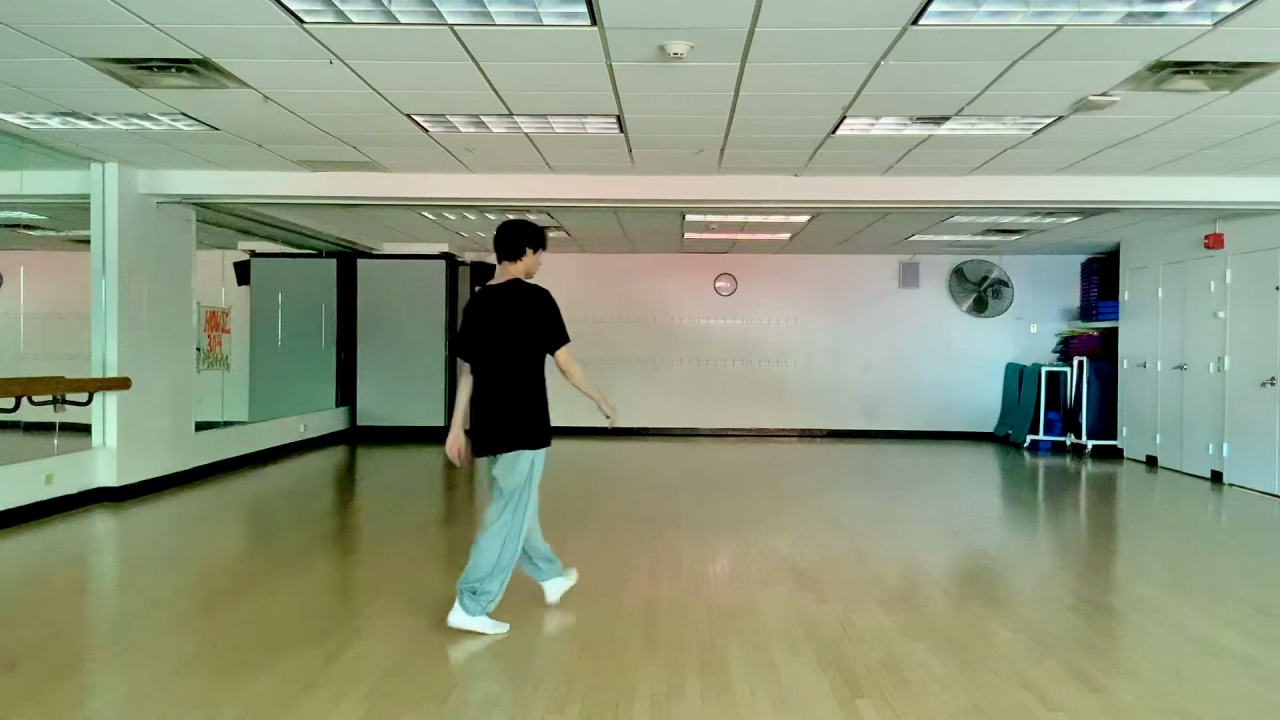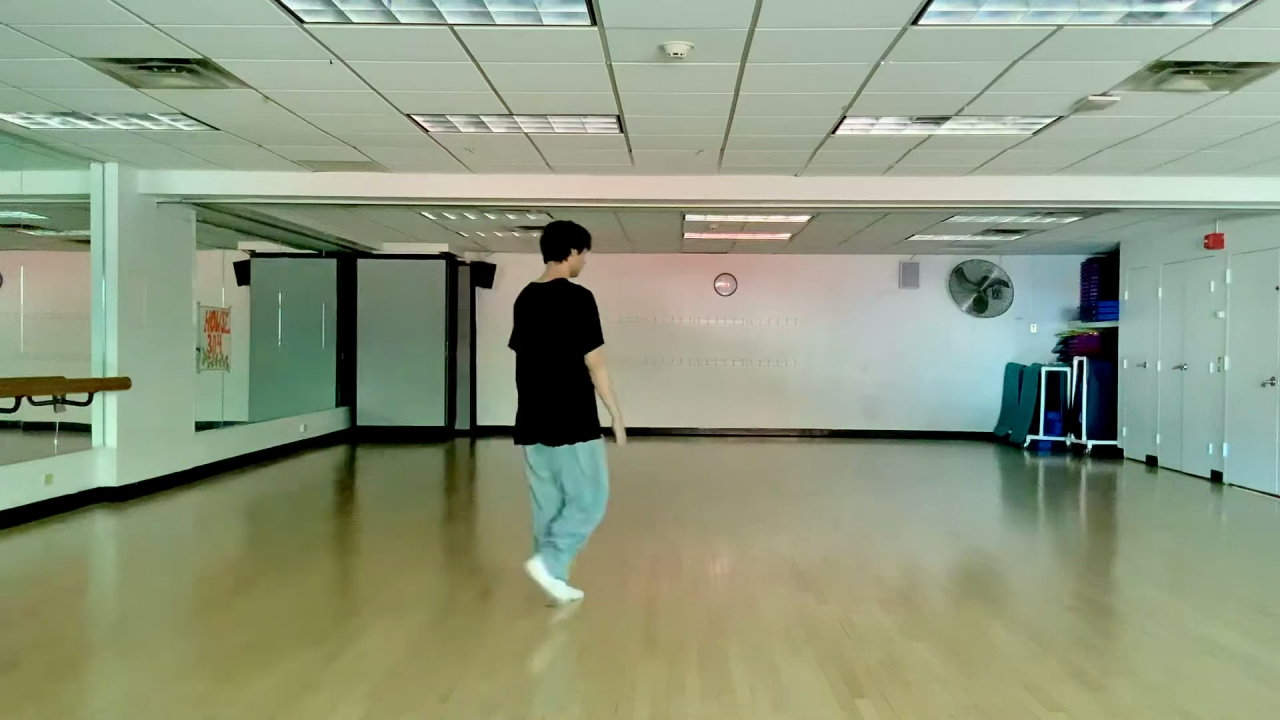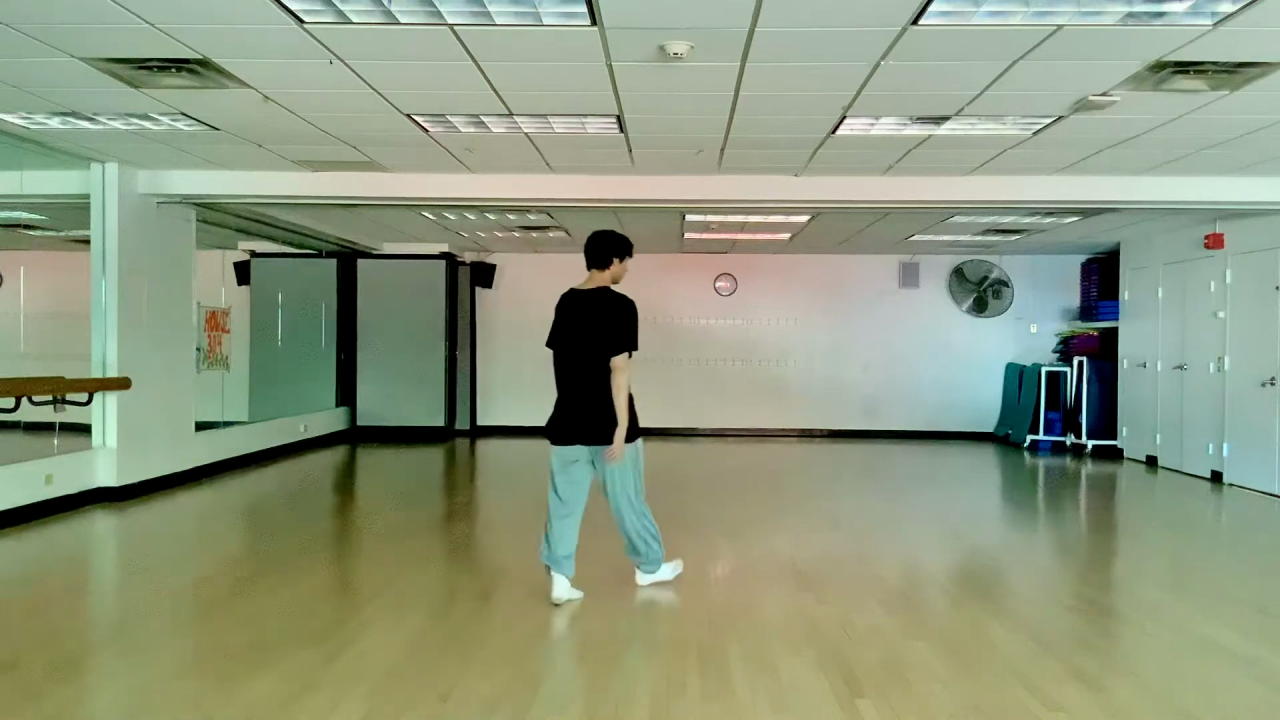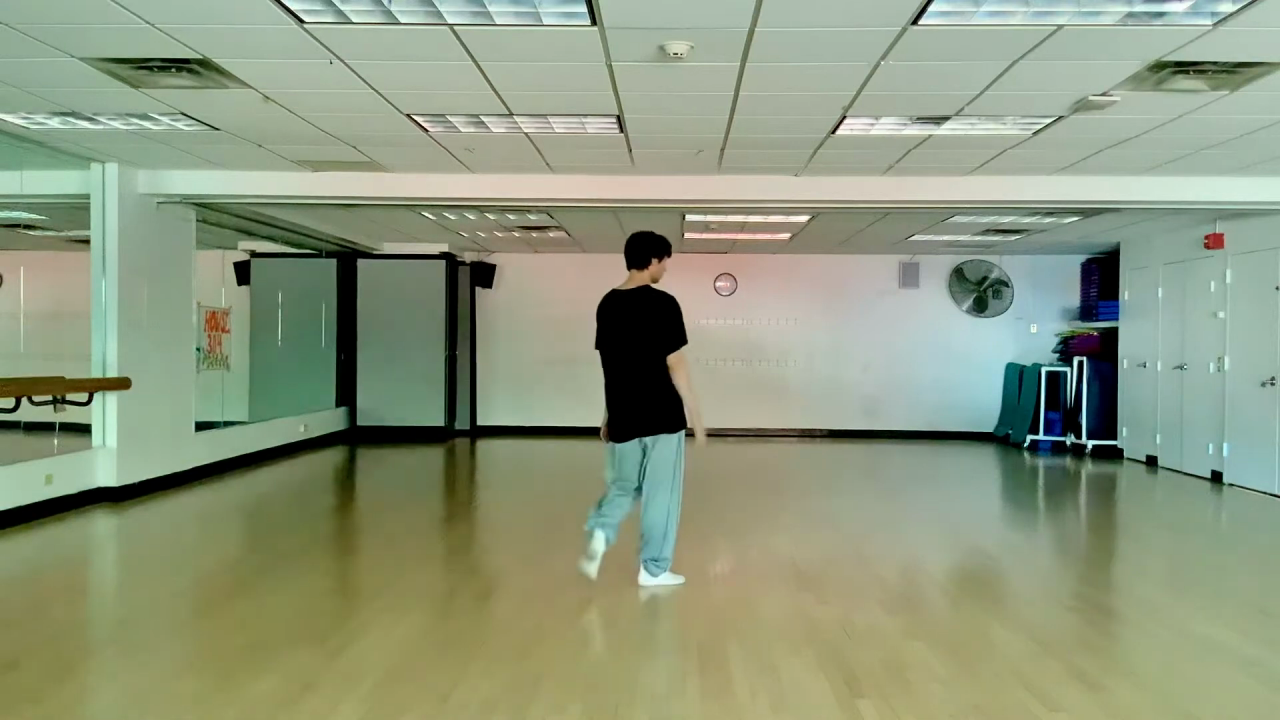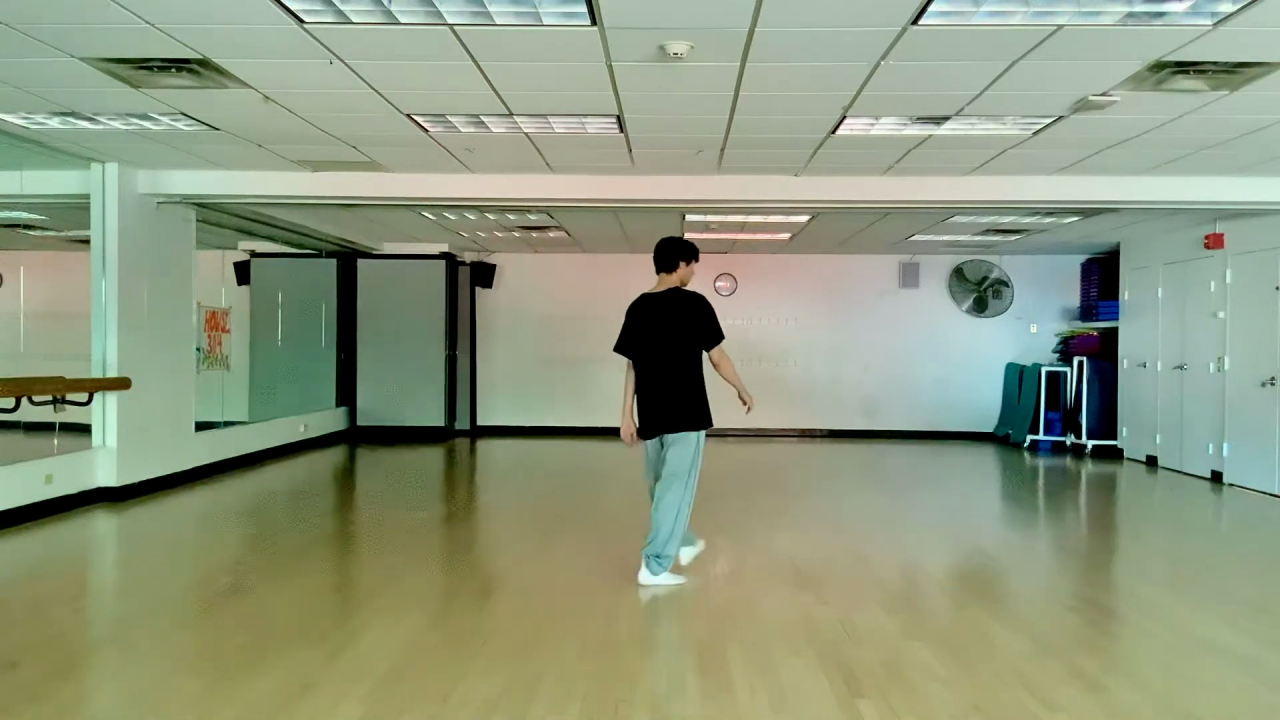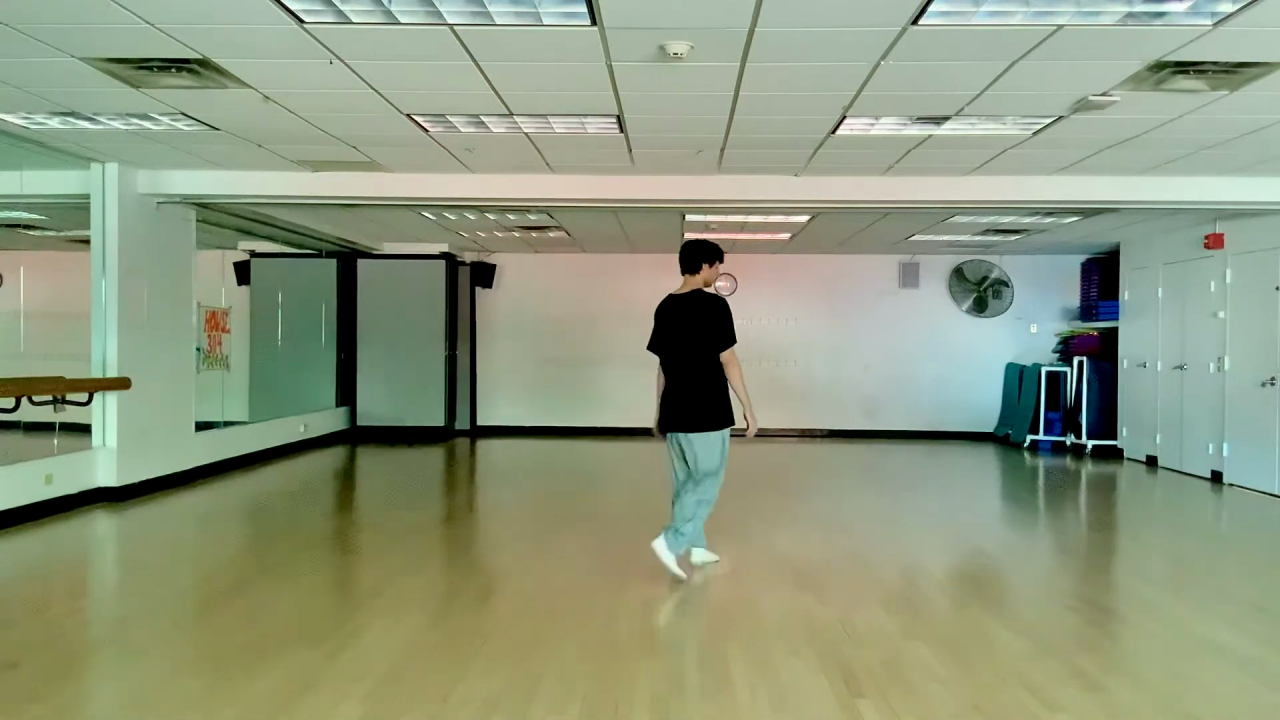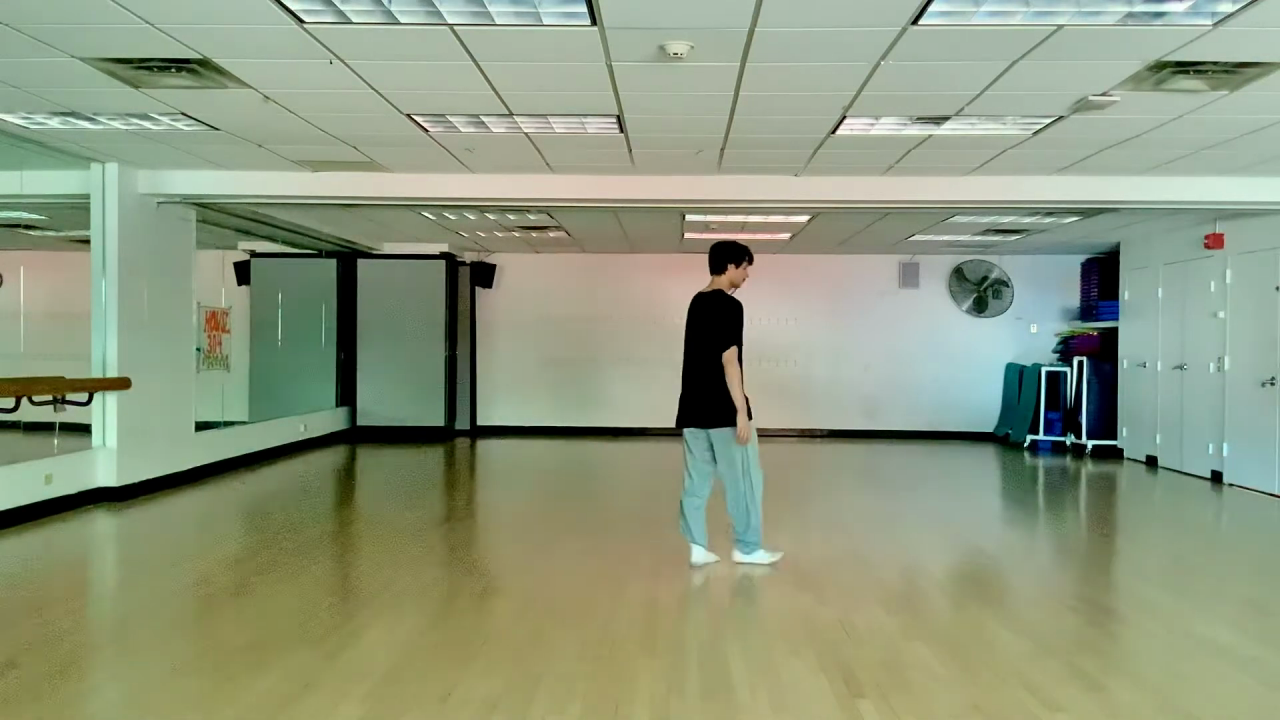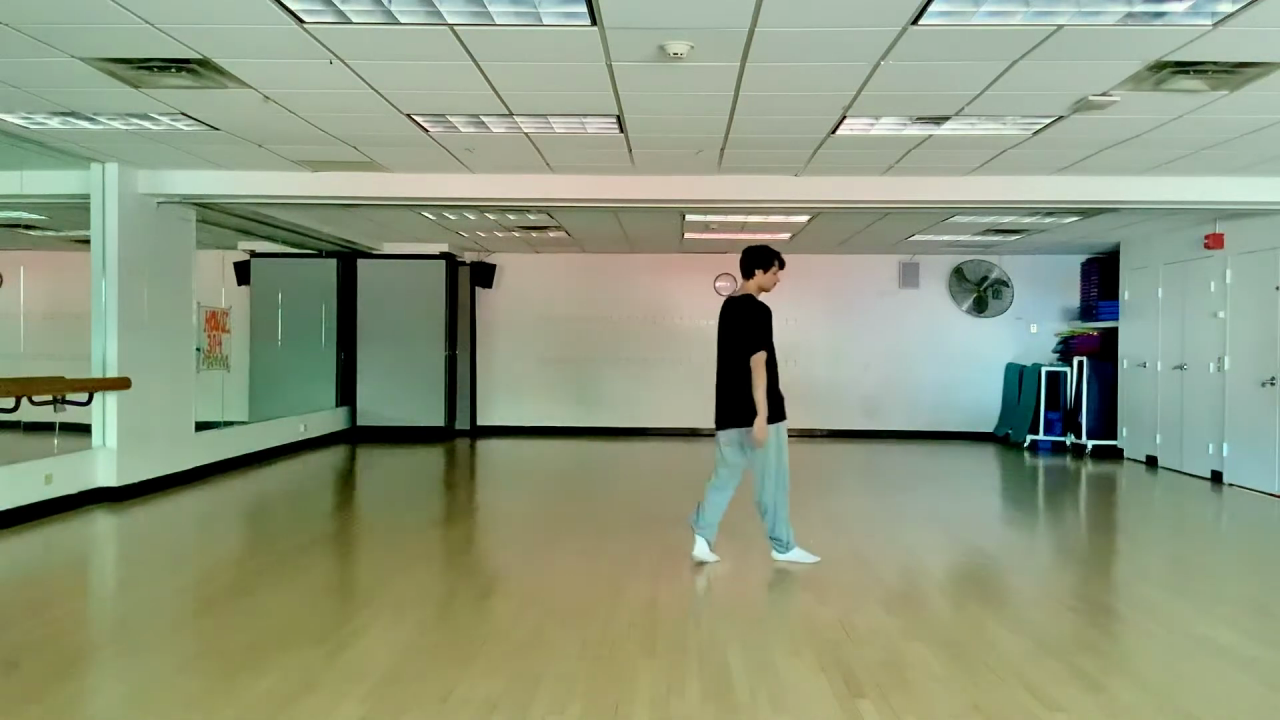
dt=0.3s
person 1, frame 1
left shoulder: (476, 303)
right shoulder: (534, 299)
left elbow: (468, 370)
right elbow: (565, 362)
left wrist: (457, 426)
right wrist: (602, 402)
left hip: (489, 428)
right hip: (523, 426)
left knee: (520, 504)
right knee: (507, 514)
left ankle: (551, 576)
right ankle: (470, 606)
person 1, frame 2
left shoulder: (524, 299)
right shoulder: (577, 298)
right elbow: (594, 363)
right wrist: (616, 414)
left hip: (533, 420)
right hip: (572, 419)
left knee: (548, 501)
right knee: (591, 496)
left ankle: (557, 580)
right ankle: (548, 561)
person 1, frame 3
left shoulder: (565, 302)
right shoulder: (619, 306)
right elbow: (619, 368)
right wrist: (622, 424)
left hip: (568, 421)
right hip: (605, 422)
left knee: (565, 501)
right knee: (628, 497)
left ankle: (559, 577)
right ankle: (651, 566)
person 1, frame 4
left shoulder: (606, 305)
right shoulder: (662, 304)
right elbow: (676, 364)
left wrist: (608, 417)
right wrist: (695, 415)
left hip: (621, 417)
right hip: (661, 416)
left knee: (622, 486)
right knee: (661, 492)
left ankle: (599, 532)
right ankle: (654, 568)
person 1, frame 5
left shoulder: (637, 308)
right shoulder: (693, 304)
left elbow: (631, 365)
right elbow: (717, 357)
left wrist: (627, 415)
right wrist: (743, 390)
left hip: (652, 414)
right hip: (686, 413)
left knee: (665, 483)
right knee: (675, 487)
left ankle: (682, 545)
right ankle: (654, 567)
person 1, frame 6
left shoulder: (665, 308)
right shoulder: (714, 305)
left elbow: (662, 364)
right elbow: (728, 360)
left wrist: (659, 409)
right wrist: (748, 406)
left hip: (674, 412)
right hip: (708, 412)
left knee: (685, 482)
right knee: (706, 483)
left ankle: (696, 546)
right ankle: (670, 541)
person 1, frame 7
left shoulder: (697, 303)
right shoulder: (728, 305)
right elbow: (729, 360)
right wrist: (742, 411)
left hip: (693, 409)
right hip: (722, 410)
left knee: (697, 479)
right knee: (744, 478)
left ankle: (697, 547)
right ankle: (748, 548)
person 1, frame 8
left shoulder: (728, 306)
right shoulder: (758, 310)
right elbow: (758, 364)
right wrist: (762, 414)
left hip: (729, 411)
right hip: (757, 411)
left knee: (724, 476)
right knee: (773, 480)
left ankle: (702, 539)
right ankle: (783, 547)
